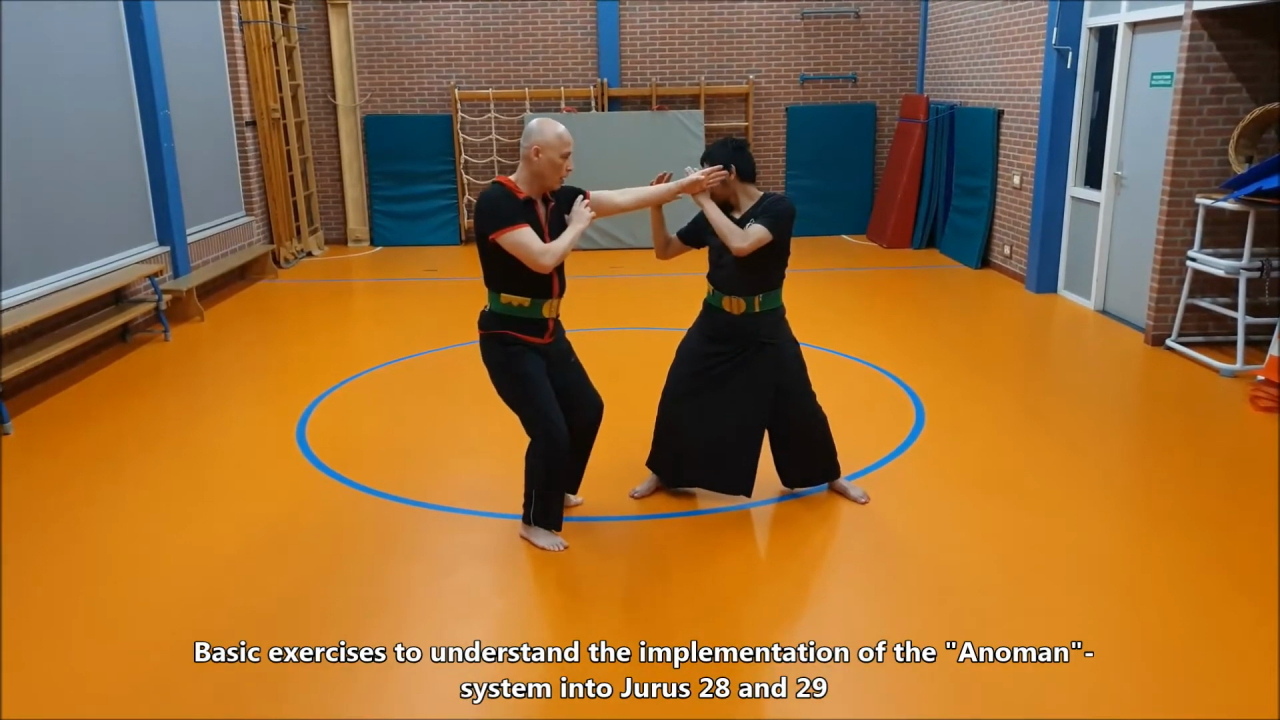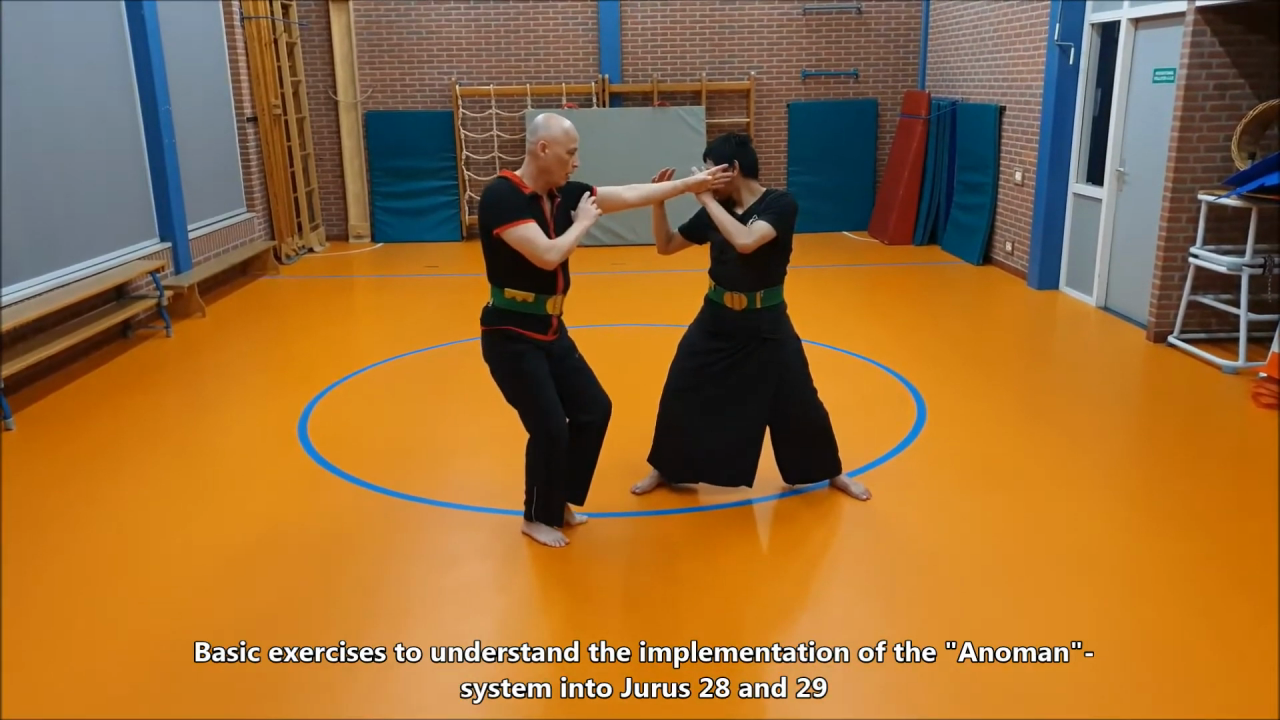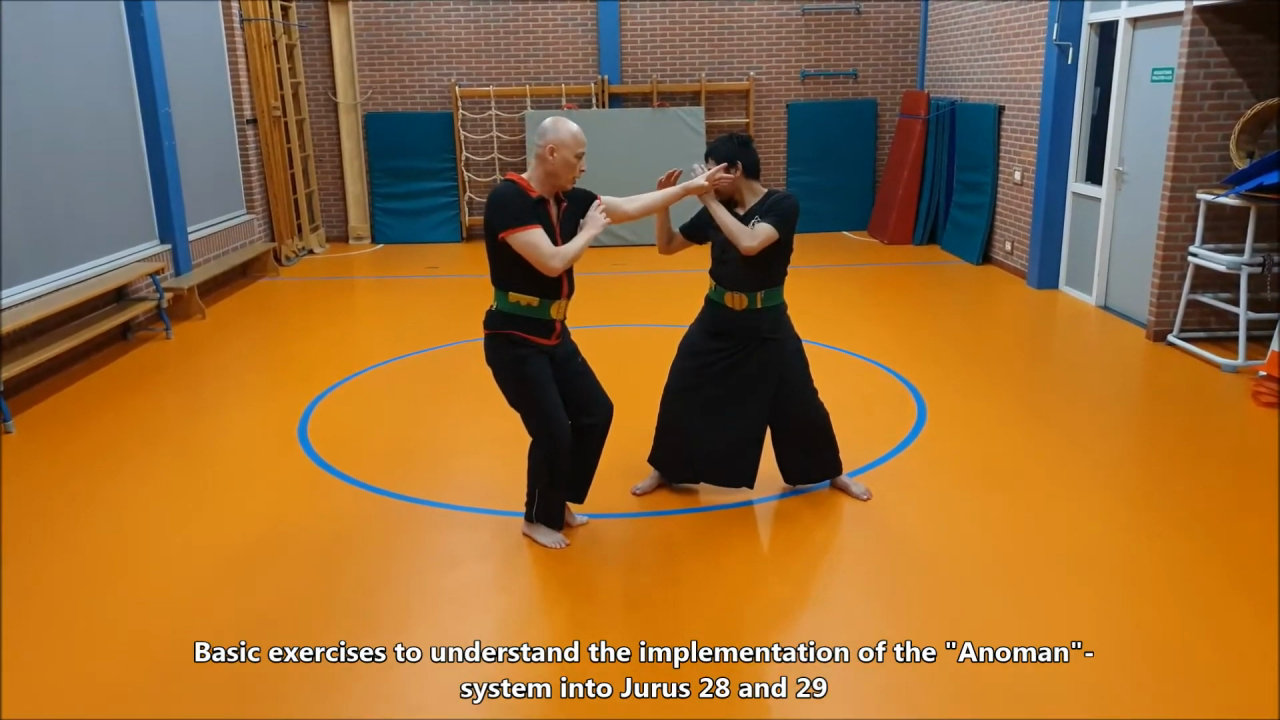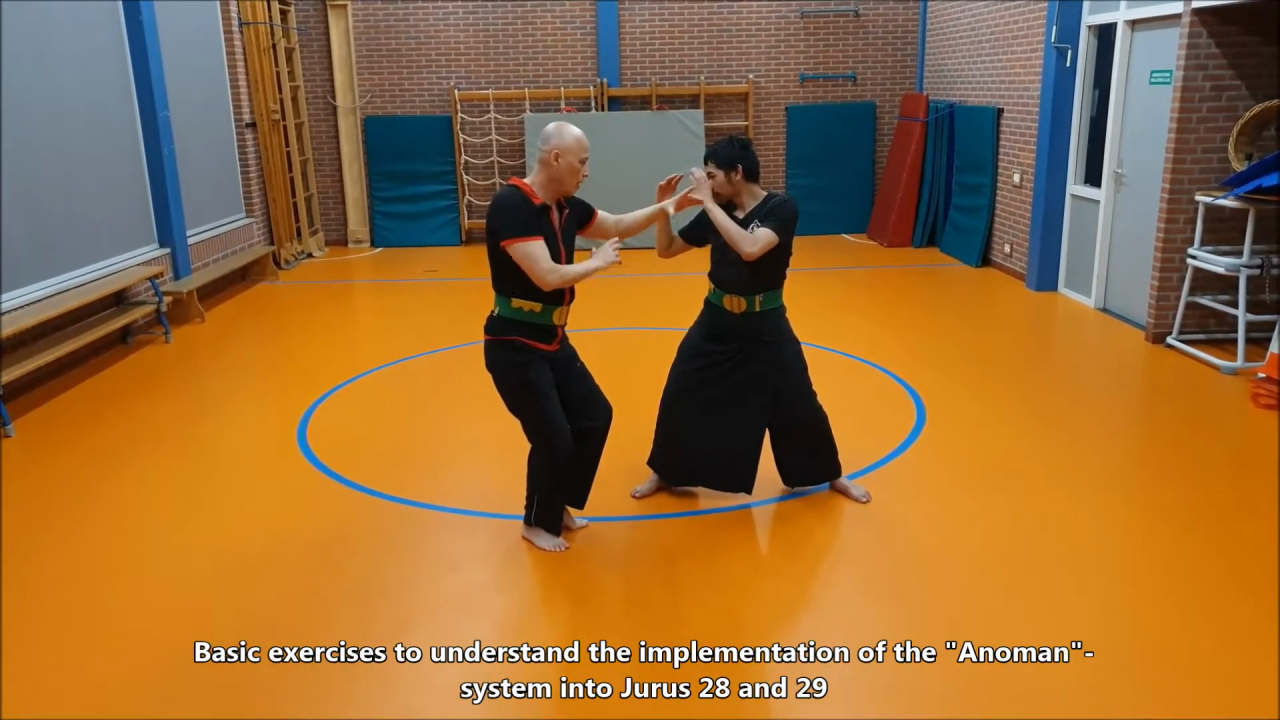
dt=0.4s
person 1, frame 1
left shoulder: (557, 198)
right shoulder: (496, 202)
left elbow: (623, 199)
right elbow: (543, 259)
left wrist: (683, 186)
right wrist: (577, 225)
left hip: (548, 332)
right hip: (508, 339)
left knee: (586, 410)
right knee: (551, 430)
left ankle: (557, 489)
right ankle: (536, 521)
person 1, frame 2
left shoulder: (563, 194)
right shoulder: (501, 197)
left elbow: (629, 196)
right elbow: (547, 255)
left wrist: (690, 183)
right wrist: (583, 222)
left hip: (550, 329)
right hip: (511, 336)
left knee: (593, 410)
right knee: (549, 428)
left ankle: (559, 500)
right ankle: (538, 517)
person 1, frame 3
left shoulder: (568, 199)
right shoulder: (507, 200)
left elbow: (628, 207)
right elbow: (552, 262)
left wrist: (690, 187)
right wrist: (590, 231)
left hip: (553, 333)
right hip: (514, 339)
left knee: (595, 413)
right knee: (552, 432)
left ankle: (558, 502)
right ankle: (539, 518)
person 1, frame 4
left shoulder: (567, 206)
right shoulder: (510, 205)
left elbow: (617, 226)
right elbow: (547, 276)
left wrist: (661, 208)
right wrist: (597, 263)
left hip: (552, 339)
right hip: (514, 344)
left knee: (594, 416)
right knee: (553, 437)
left ankle: (558, 506)
right ankle: (538, 522)
person 2, frame 1
left shoulder: (778, 208)
right shoulder: (714, 214)
left elbow: (741, 244)
right elbow: (664, 250)
left wrist: (704, 201)
right wrist: (657, 204)
left hip: (764, 327)
right hip: (714, 324)
left knee: (798, 406)
right knee: (678, 400)
left ankle: (831, 476)
right ankle: (663, 473)
person 2, frame 2
left shoulder: (781, 204)
right shoulder: (717, 209)
left elbow: (746, 241)
right elbow: (666, 245)
left wrist: (706, 200)
right wrist: (659, 201)
left hip: (765, 323)
right hip: (716, 319)
left knee: (799, 403)
right knee: (679, 396)
left ankle: (832, 473)
right ankle: (665, 470)
person 2, frame 3
left shoulder: (782, 205)
right shoulder: (717, 209)
left elbow: (750, 243)
right elbow: (667, 246)
left wrist: (710, 201)
left hip: (766, 324)
right hip: (716, 319)
left knee: (800, 403)
right knee: (680, 396)
left ankle: (832, 473)
right ankle: (665, 470)
person 2, frame 4
left shoulder: (781, 209)
right shoulder: (716, 211)
left elbow: (750, 248)
right elbow: (666, 249)
left wrist: (707, 203)
right wrist: (664, 207)
left hip: (765, 326)
right hip: (715, 322)
left knee: (798, 406)
right knee: (679, 398)
left ankle: (831, 475)
right ankle: (664, 473)
